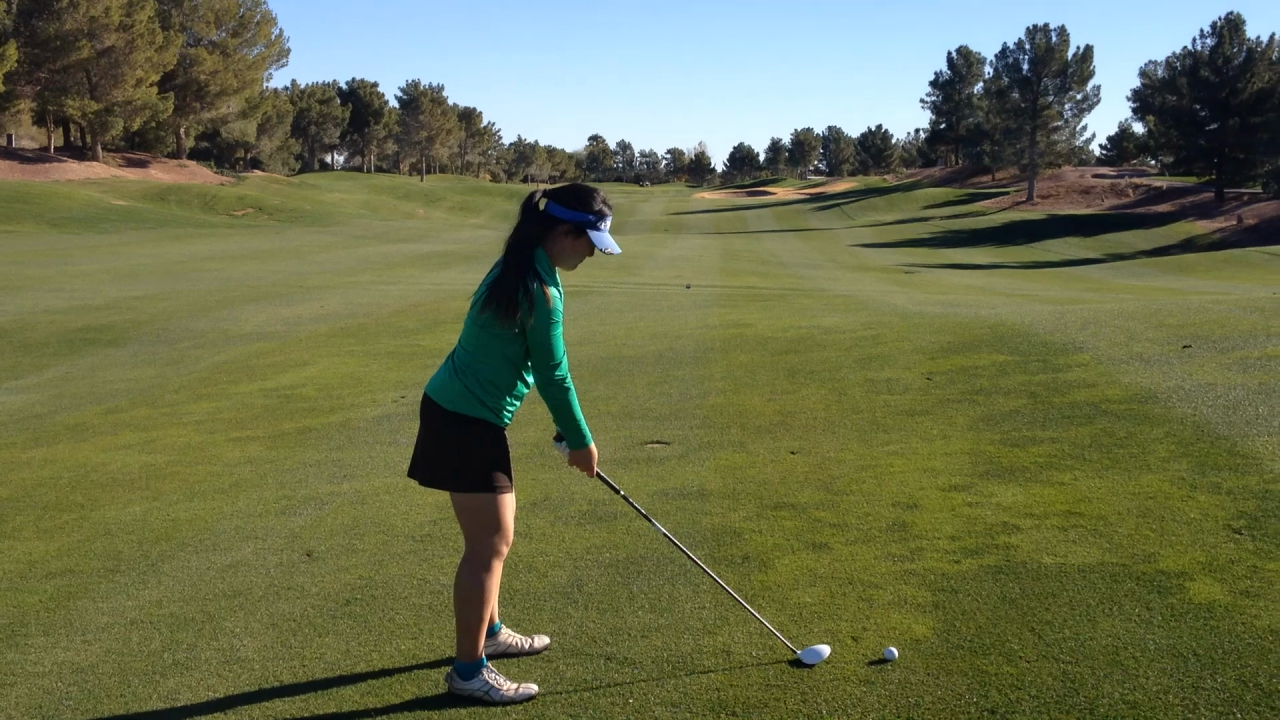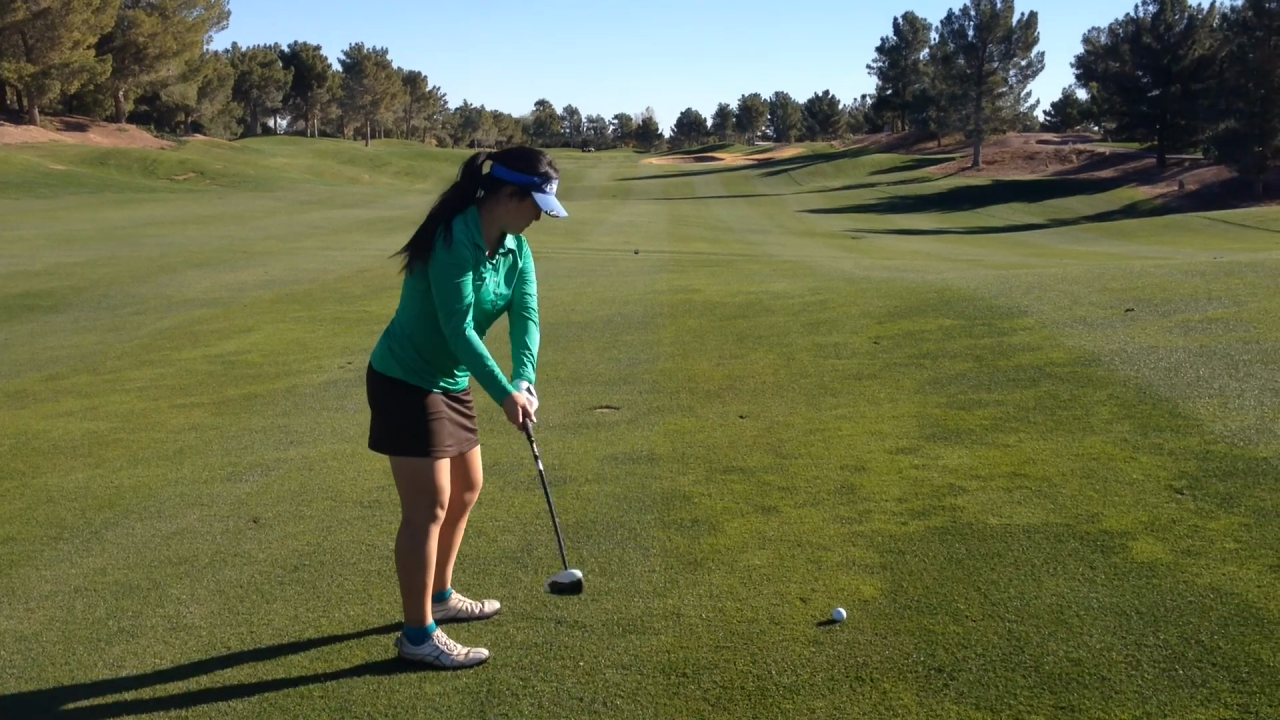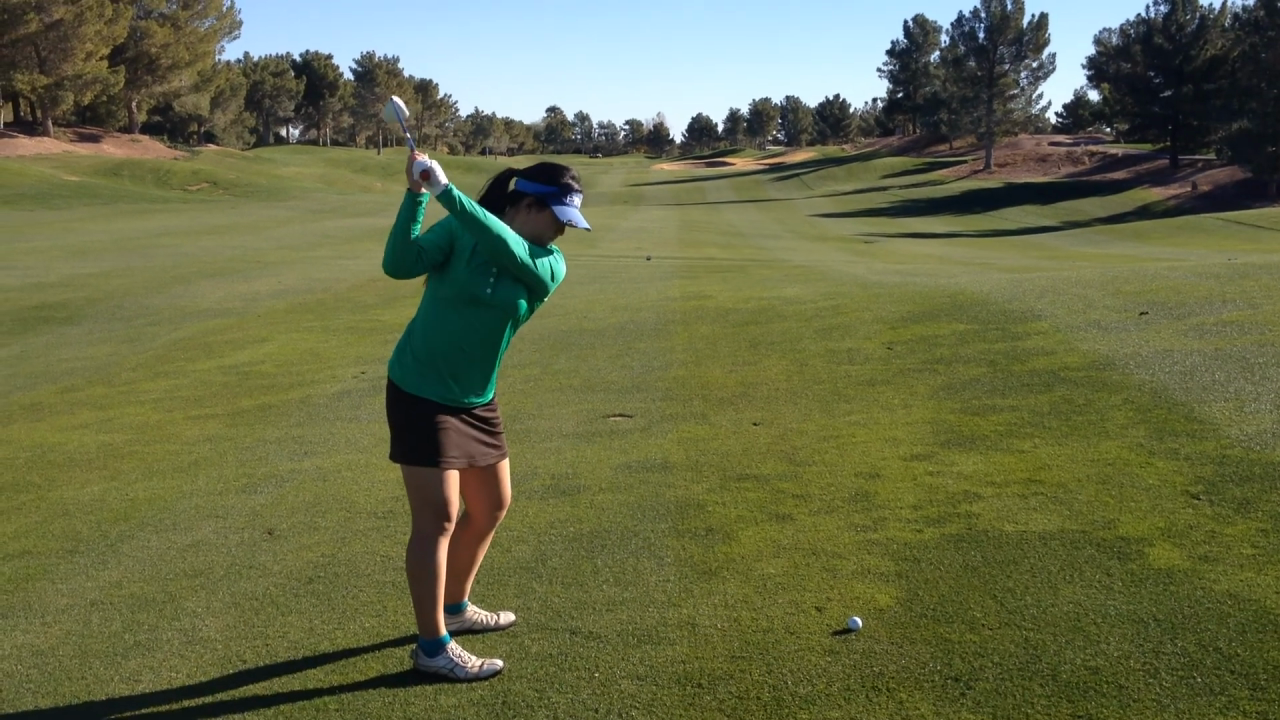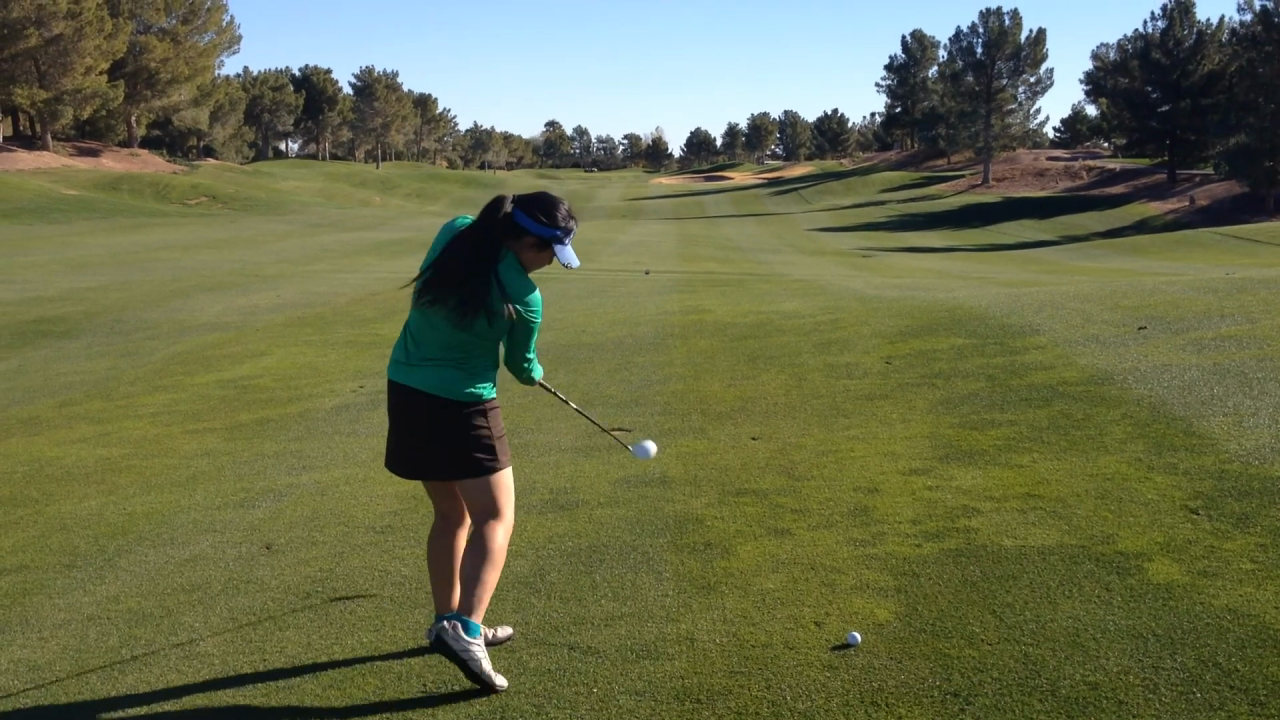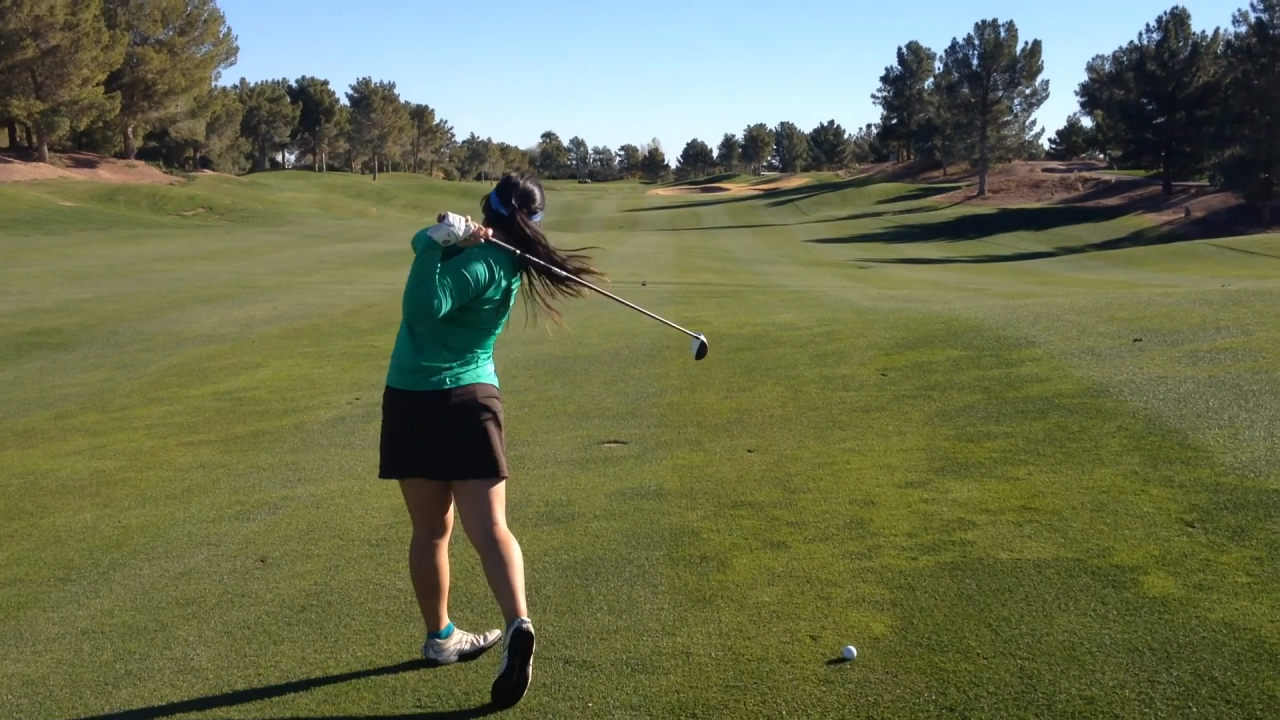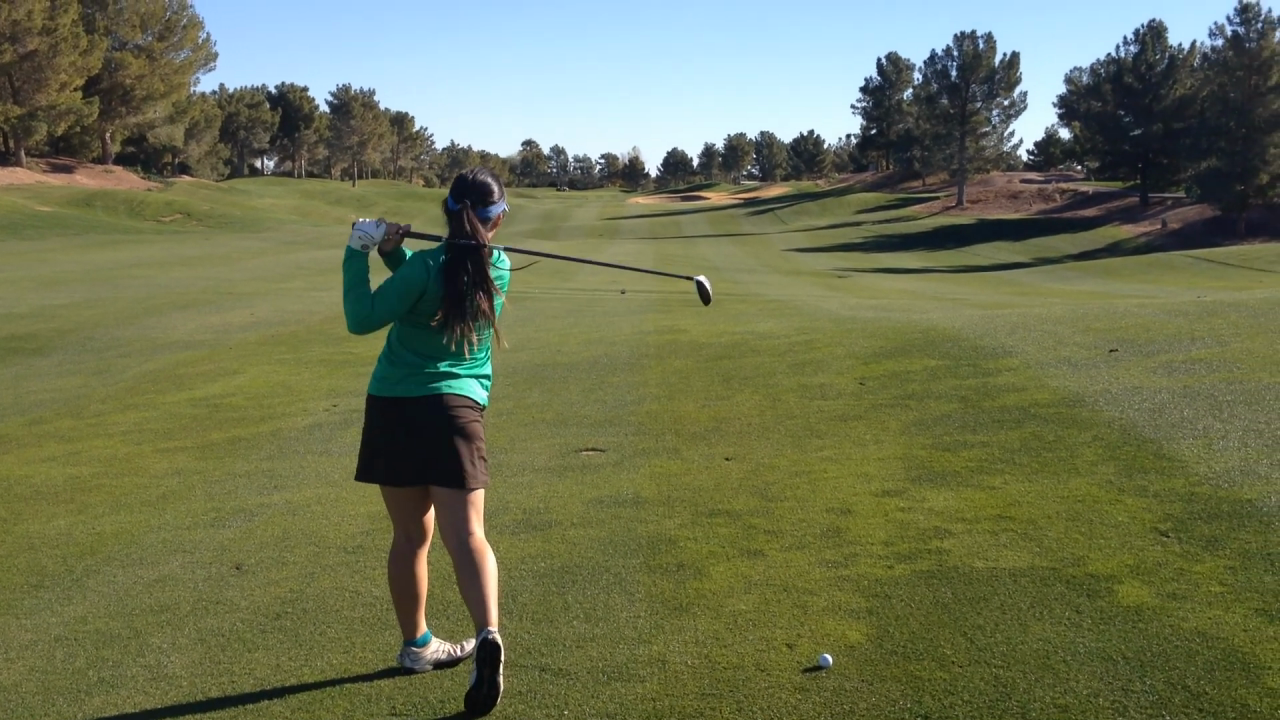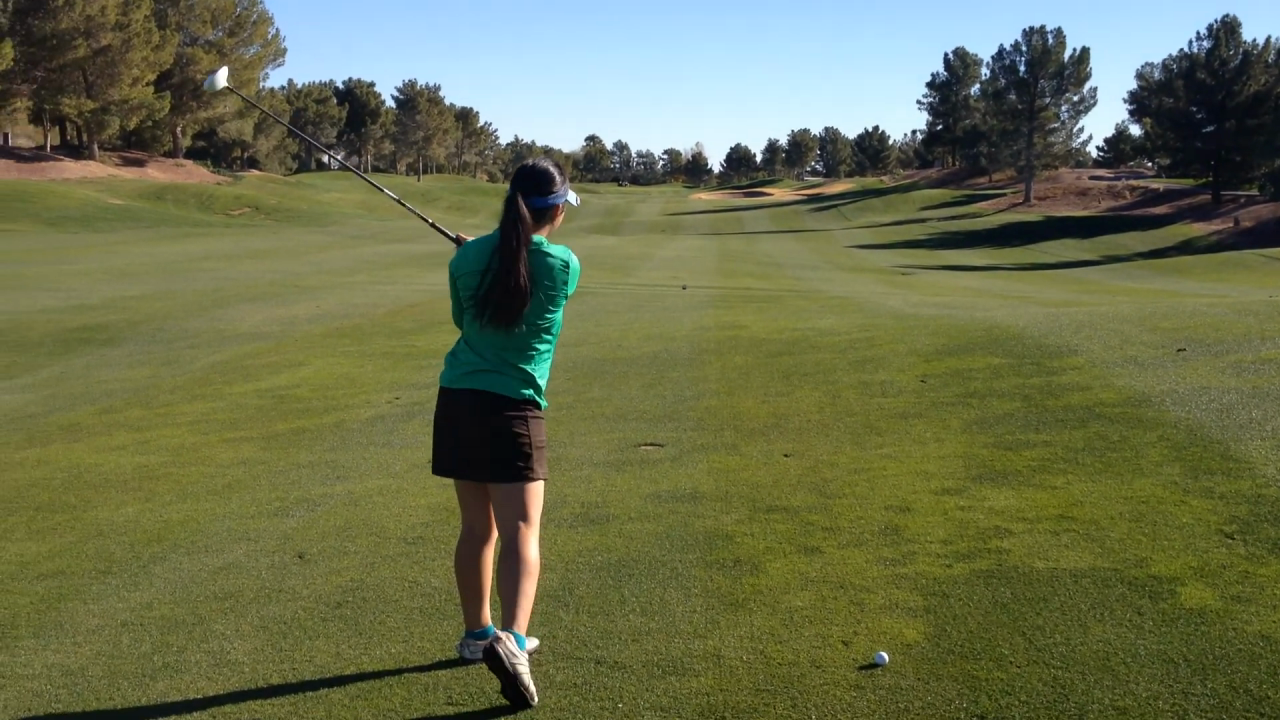
dt=0.5s
person 1, frame 1
left shoulder: (527, 267)
right shoulder: (538, 290)
left elbow: (548, 367)
right elbow: (552, 376)
left wrist: (569, 432)
right wrist: (581, 441)
left hip: (469, 413)
right hip: (466, 421)
left knee: (498, 529)
right knee: (489, 543)
left ankle: (489, 633)
right ankle: (468, 670)
person 1, frame 2
left shoulder: (515, 248)
right shoulder: (453, 241)
left elbow: (525, 314)
right elbow: (458, 330)
left wrist: (524, 381)
right wrist: (503, 392)
left hip: (448, 383)
right hip: (406, 382)
left knee: (464, 491)
right knee: (428, 507)
left ankle: (439, 596)
right ankle: (418, 634)
person 1, frame 3
left shoulder: (549, 267)
right shoulder: (458, 231)
left elbow: (507, 249)
right elbow: (397, 265)
left wrist: (447, 192)
right wrist: (415, 195)
left hip: (477, 400)
right hip: (420, 392)
left knee: (491, 506)
right knee: (438, 519)
left ankle: (454, 607)
right ankle: (433, 646)
person 1, frame 4
left shoulder: (459, 234)
right shoulder: (522, 298)
right elbow: (519, 362)
right wrist: (529, 375)
left hip: (408, 393)
right hip: (459, 408)
left knee: (453, 512)
right knee: (495, 520)
left ankle: (449, 623)
right ankle: (464, 633)
person 1, frame 5
left shoulder: (477, 264)
right shoulder: (498, 251)
left elbow: (418, 312)
left wrist: (449, 238)
left hip: (413, 400)
right hip: (471, 401)
left knee: (430, 528)
right knee: (490, 529)
left ankle: (440, 635)
right ankle: (518, 626)
person 1, frame 6
left shoulder: (425, 268)
right shoulder: (497, 266)
left elbow: (362, 320)
left wrist: (359, 250)
right wrist: (393, 247)
left hip: (393, 407)
right hip: (456, 409)
left knee: (410, 535)
right knee: (466, 536)
left ankle: (416, 644)
right ankle: (487, 636)
person 1, frame 7
left shoulder: (469, 257)
right shoulder: (564, 265)
left hip: (457, 399)
right hip: (511, 407)
left knee: (478, 527)
right knee: (522, 528)
left ankle: (479, 634)
right ankle: (508, 640)
